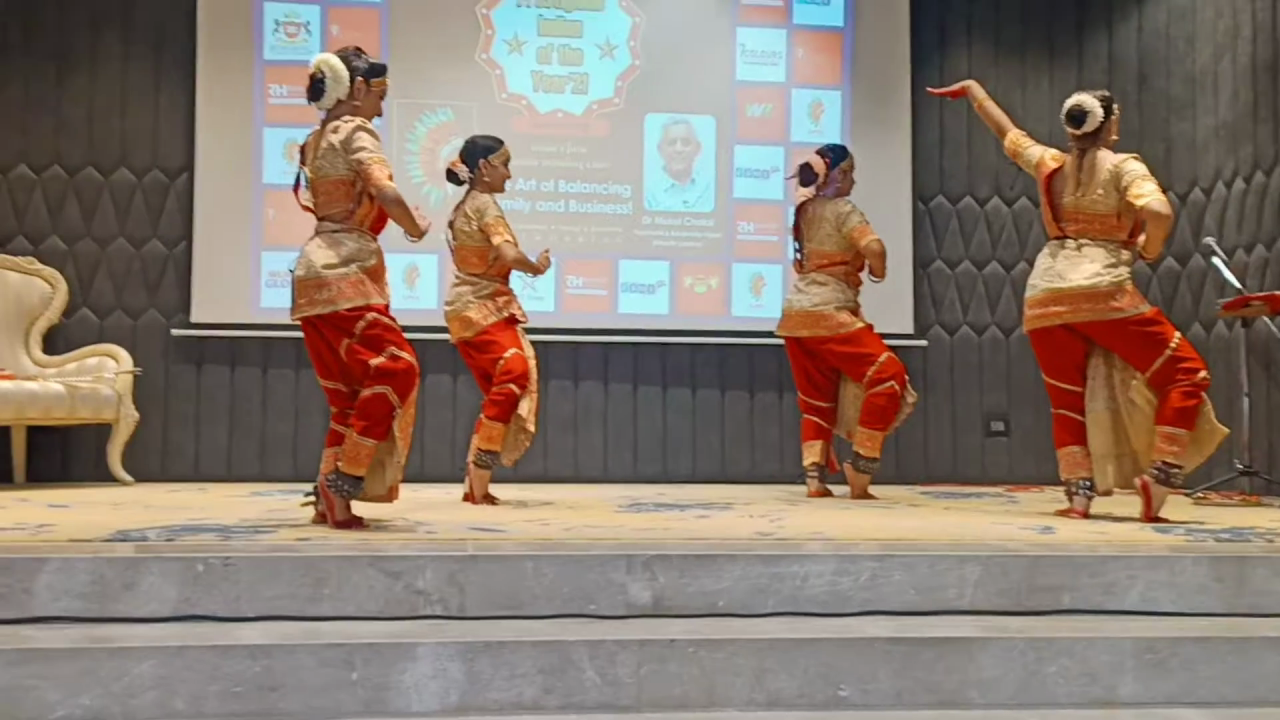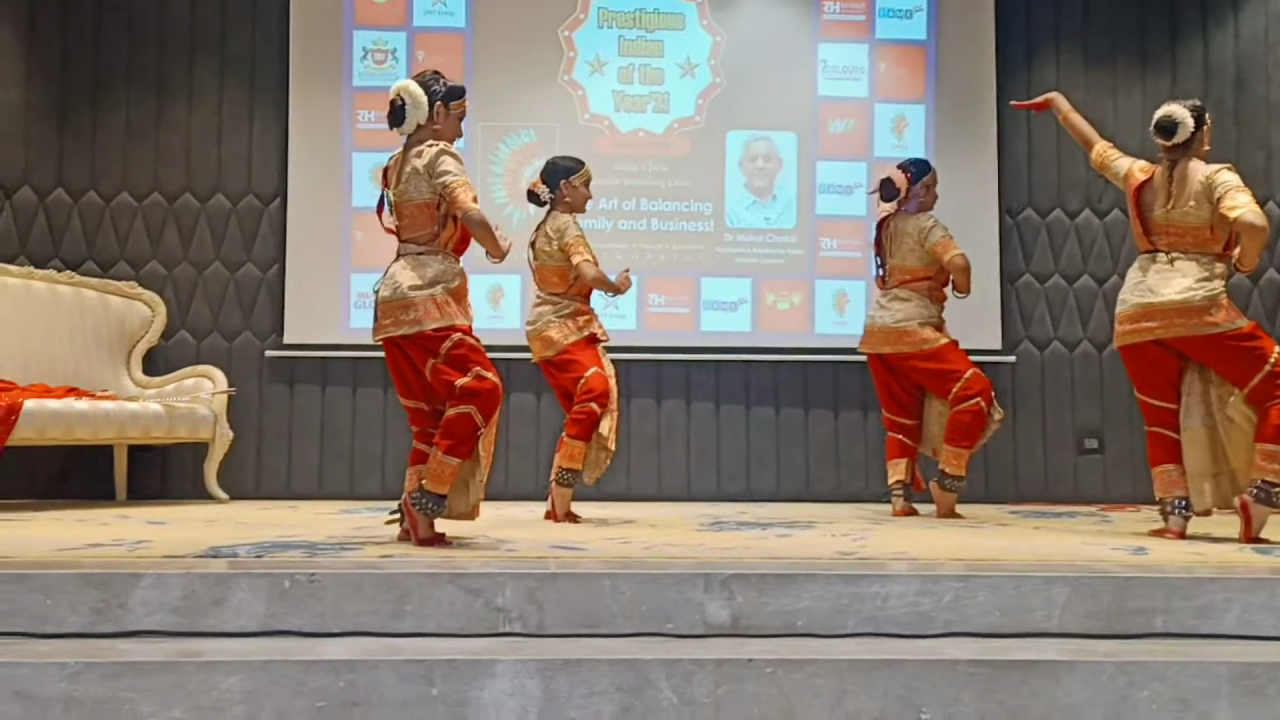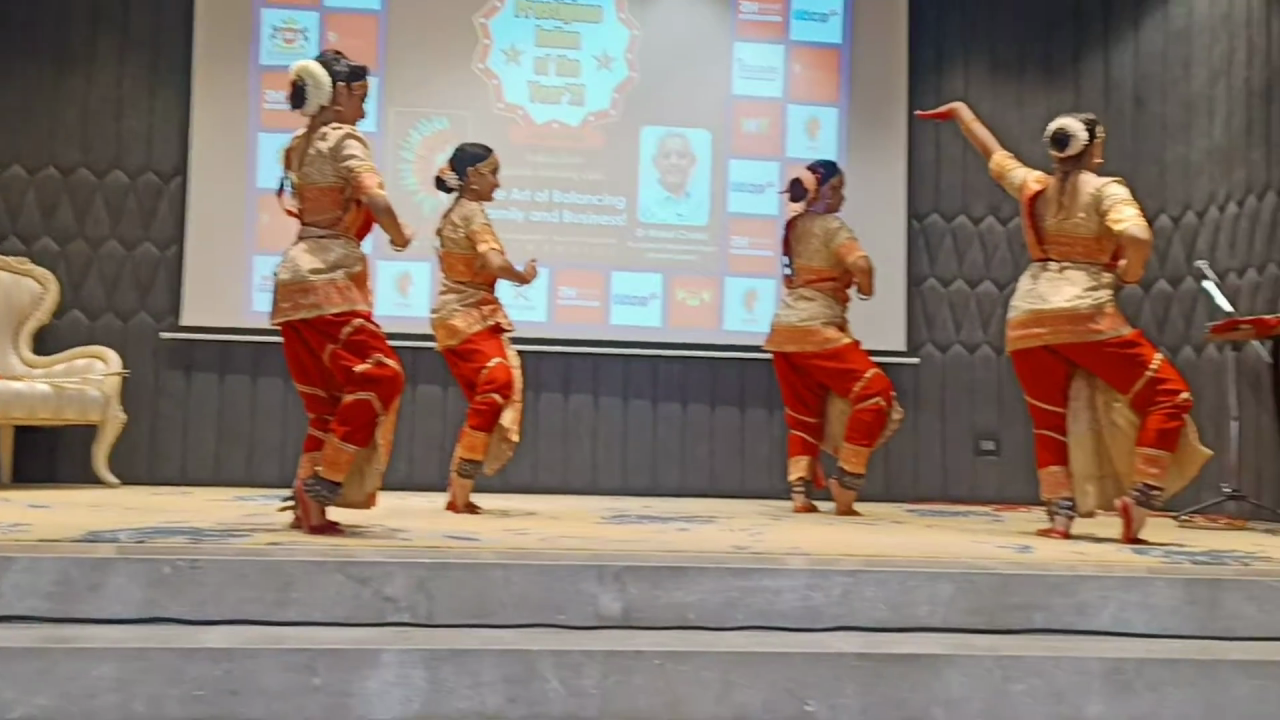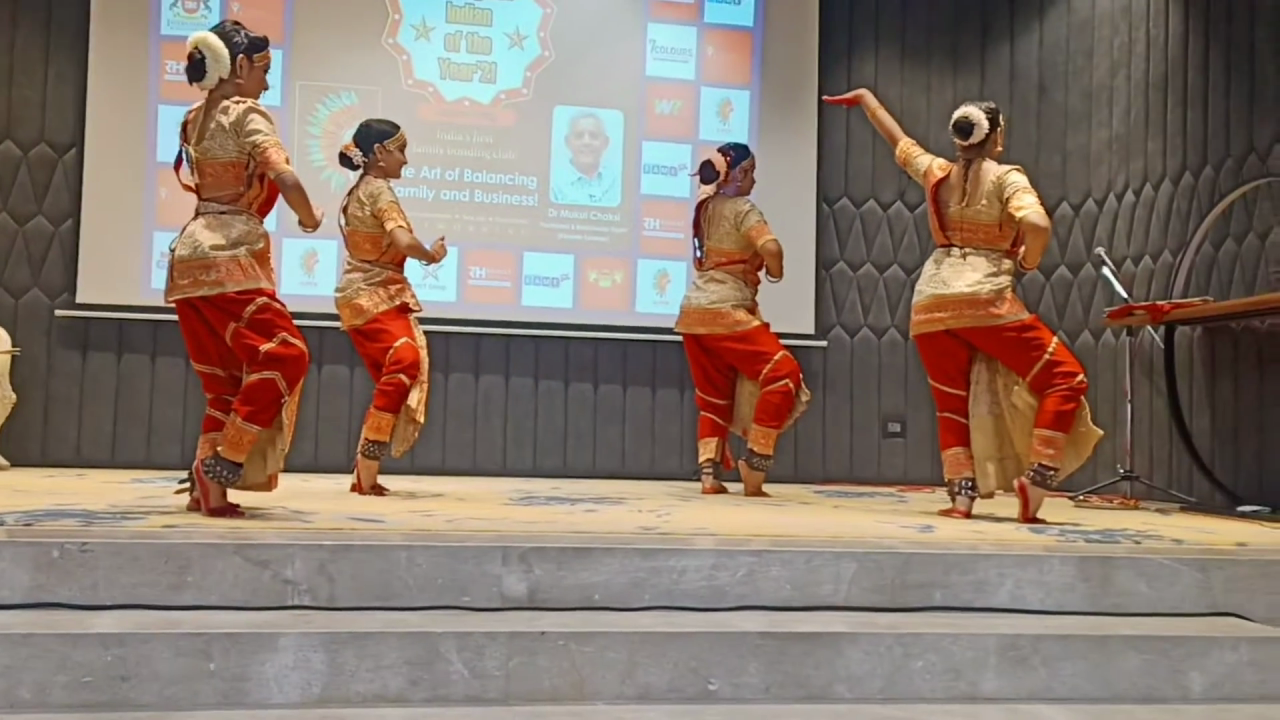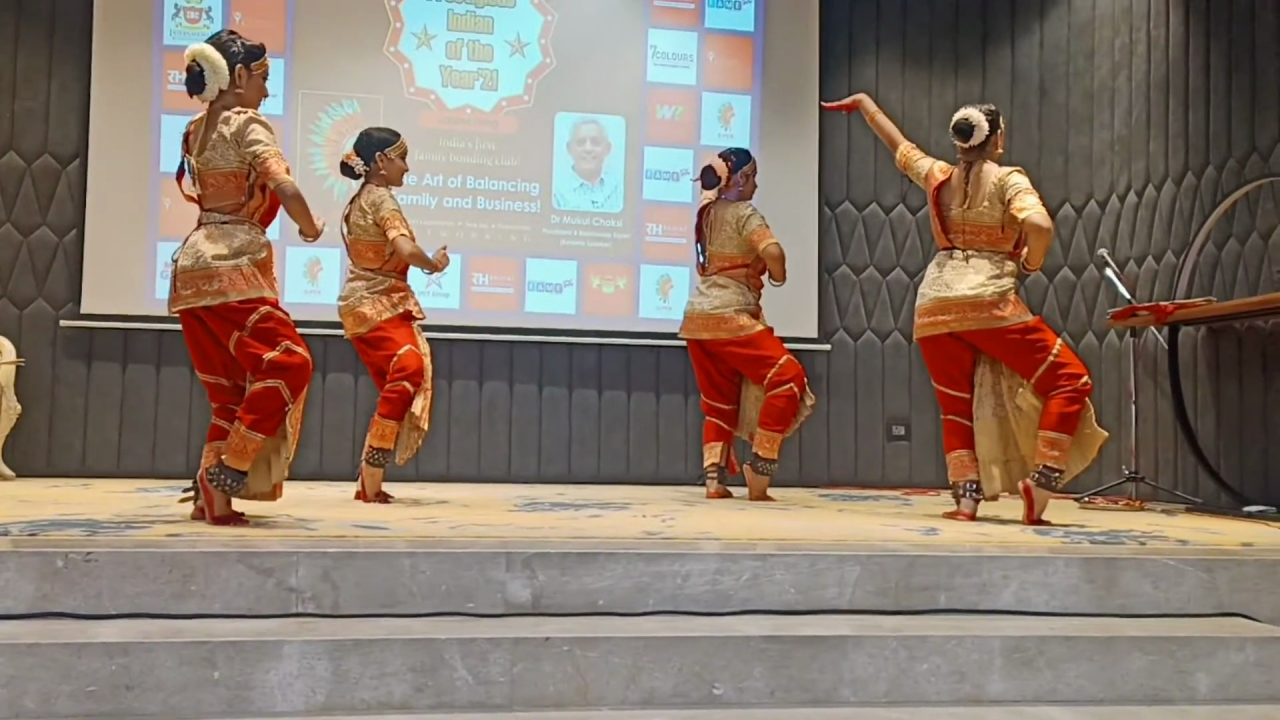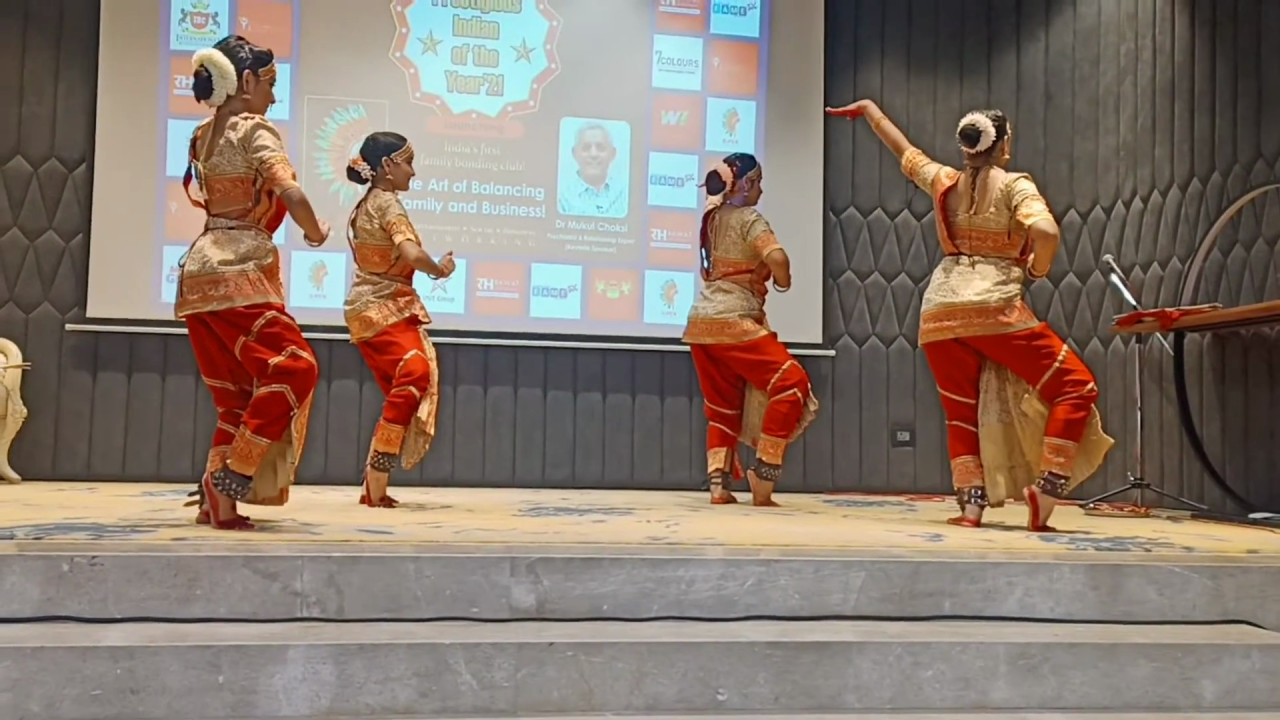
dt=0.5s
person 1, frame 1
left shoulder: (318, 138)
right shoulder: (356, 131)
right elbow: (384, 191)
right wrist: (417, 227)
left hip: (316, 272)
right hip: (344, 274)
left knee: (350, 391)
right knee: (395, 370)
left ankle: (329, 495)
right ankle: (341, 483)
person 1, frame 2
left shoulder: (397, 163)
right shoulder: (439, 156)
right elbow: (470, 214)
right wrist: (497, 249)
left hip: (398, 295)
right hip: (427, 296)
left knee: (432, 411)
right knee: (479, 390)
left ankle: (414, 514)
right ankle: (426, 499)
person 1, frame 3
left shoulder: (300, 145)
right shoulder: (345, 139)
right elbow: (376, 201)
right wrist: (400, 236)
left hip: (296, 278)
right hip: (328, 279)
left knee: (328, 398)
right knee: (379, 377)
left ankle: (308, 500)
right ankle: (319, 488)
person 1, frame 4
left shoulder: (195, 119)
right shoulder: (247, 113)
right elbow: (284, 177)
right wrist: (310, 218)
left hip: (191, 254)
right hip: (229, 256)
left knee: (227, 378)
right knee: (285, 355)
left ankle: (206, 485)
right ankle: (220, 468)
person 1, frame 5
left shoulder: (196, 129)
right shoulder: (247, 124)
right elbow: (285, 188)
right wrist: (310, 227)
left hip: (194, 266)
right hip: (232, 266)
left knee: (232, 388)
right knee: (288, 364)
left ankle: (213, 494)
right ankle: (223, 476)
person 1, frame 6
left shoulder: (203, 135)
right shoulder: (254, 129)
right elbow: (290, 194)
right wrist: (316, 233)
left hip: (201, 270)
right hip: (238, 271)
left knee: (238, 392)
right knee: (294, 369)
left ankle: (216, 498)
right ankle: (228, 481)
person 2, frame 1
left shoulder: (1048, 164)
right shoulder: (1123, 166)
left elbow: (1006, 130)
right elbow: (1159, 212)
left wrist: (972, 88)
right wrist: (1149, 250)
left hip: (1044, 296)
right hip: (1103, 293)
left knee: (1068, 401)
right knee: (1186, 375)
left ankle: (1079, 494)
right ankle: (1159, 475)
person 2, frame 2
left shoulder: (1137, 175)
right shoulder: (1216, 177)
left elbow: (1092, 143)
left wrist: (1056, 100)
left hip: (1135, 313)
right hip: (1197, 307)
left knee: (1162, 418)
left ankle: (1175, 515)
person 2, frame 3
left shoulder: (1032, 186)
right shoulder: (1106, 190)
left elbow: (991, 151)
right elbow: (1138, 237)
left wrist: (958, 110)
right wrist: (1129, 274)
left hip: (1027, 318)
right hip: (1085, 315)
left knee: (1049, 422)
right knee: (1169, 397)
left ankle: (1060, 516)
right ankle: (1139, 497)
person 2, frame 4
left shoulder: (936, 173)
right shoulder: (1006, 177)
left elbow: (897, 139)
right elbow: (1038, 225)
left wrist: (864, 96)
right wrist: (1028, 261)
left hip: (931, 303)
right hip: (985, 299)
left knee: (952, 404)
right knee: (1066, 380)
left ankle: (961, 496)
right ankle: (1036, 478)
person 2, frame 5
left shoulder: (936, 175)
right shoulder: (1007, 179)
left elbow: (897, 142)
right elbow: (1040, 225)
left wrist: (864, 102)
right wrist: (1031, 262)
left hip: (934, 305)
right hip: (988, 302)
left knee: (956, 406)
right knee: (1070, 381)
left ankle: (966, 499)
right ankle: (1041, 480)
person 2, frame 6
left shoulder: (943, 181)
right shoulder: (1014, 185)
left elbow: (902, 148)
right elbow: (1046, 232)
left wrist: (868, 107)
right wrist: (1037, 269)
left hip: (940, 310)
right hip: (995, 307)
left knee: (961, 412)
right knee: (1076, 388)
left ankle: (971, 505)
right ankle: (1046, 487)
person 3, frame 1
left shoulder: (463, 206)
right shoulder: (484, 204)
right elbow: (510, 255)
right wrist: (538, 267)
left hip: (469, 308)
right hip: (483, 309)
left knee: (500, 389)
right knee: (513, 376)
left ankle: (476, 482)
right ankle: (479, 481)
person 3, frame 2
left shoulder: (544, 227)
right shoulder: (565, 224)
right elbow: (590, 275)
right wrist: (617, 287)
left hip: (551, 329)
right hip: (564, 329)
left knee: (583, 407)
right knee: (595, 393)
left ankle: (558, 500)
right ankle: (561, 499)
person 3, frame 3
left shoulder: (452, 214)
right shoulder: (473, 212)
right elbow: (496, 263)
right wrist: (523, 277)
left hip: (457, 317)
right hip: (469, 318)
left knee: (487, 395)
right knee: (498, 383)
left ankle: (459, 490)
right ankle: (460, 490)
person 3, frame 4
left shoulder: (357, 191)
right shoulder: (379, 190)
right elbow: (404, 242)
right wrist: (432, 256)
left hip: (362, 296)
right hip: (375, 297)
left knee: (395, 375)
right knee: (404, 362)
left ankle: (365, 471)
right ankle: (367, 470)
person 3, frame 5
left shoulder: (358, 200)
right shoulder: (381, 198)
right elbow: (407, 250)
right wrist: (433, 265)
left hip: (364, 304)
right hip: (378, 305)
left knee: (397, 383)
right knee: (408, 371)
left ankle: (370, 479)
right ankle: (371, 476)
person 3, frame 6
left shoulder: (364, 205)
right shoulder: (388, 203)
right elbow: (413, 255)
right wrist: (440, 270)
left hip: (369, 309)
right hip: (385, 309)
left knee: (403, 387)
right knee: (415, 374)
left ankle: (375, 482)
right ankle: (376, 480)
person 4, frame 1
left shoulder: (806, 210)
right shoulder: (843, 210)
right elbow: (875, 248)
right wrist: (878, 272)
left hip: (796, 312)
right hip: (829, 313)
left knee: (816, 398)
right knee: (889, 376)
left ankle: (815, 478)
right ankle: (860, 470)
person 4, frame 2
left shoulder: (887, 225)
right shoulder: (926, 224)
right elbow: (959, 263)
right wrist: (961, 287)
left hip: (878, 329)
right hip: (912, 329)
left knee: (901, 416)
right knee: (975, 393)
left ankle: (900, 498)
right ankle: (947, 490)
person 4, frame 3
left shoulder: (796, 226)
right shoulder: (832, 226)
right elbow: (862, 264)
right wrist: (866, 288)
left hip: (784, 329)
right hip: (817, 329)
left knee: (804, 414)
right knee: (876, 392)
left ankle: (800, 493)
right ankle: (846, 487)
person 4, frame 4
left shoulder: (706, 208)
right shoulder: (742, 208)
right elbow: (771, 248)
right wrist: (775, 271)
left hip: (694, 310)
right hip: (727, 311)
left knee: (714, 396)
right knee: (784, 375)
left ankle: (709, 475)
right ankle: (754, 468)
person 4, frame 5
left shoulder: (708, 212)
right shoulder: (744, 212)
right elbow: (773, 251)
right wrist: (778, 274)
left hip: (697, 317)
right hip: (730, 316)
left knee: (719, 400)
right knee: (788, 378)
left ankle: (714, 479)
right ankle: (758, 474)
person 4, frame 6
left shoulder: (713, 218)
right shoulder: (748, 218)
right elbow: (777, 258)
right wrist: (783, 280)
left hip: (701, 320)
right hip: (735, 321)
left knee: (723, 405)
right knee: (791, 384)
left ankle: (719, 485)
right ankle: (763, 478)
